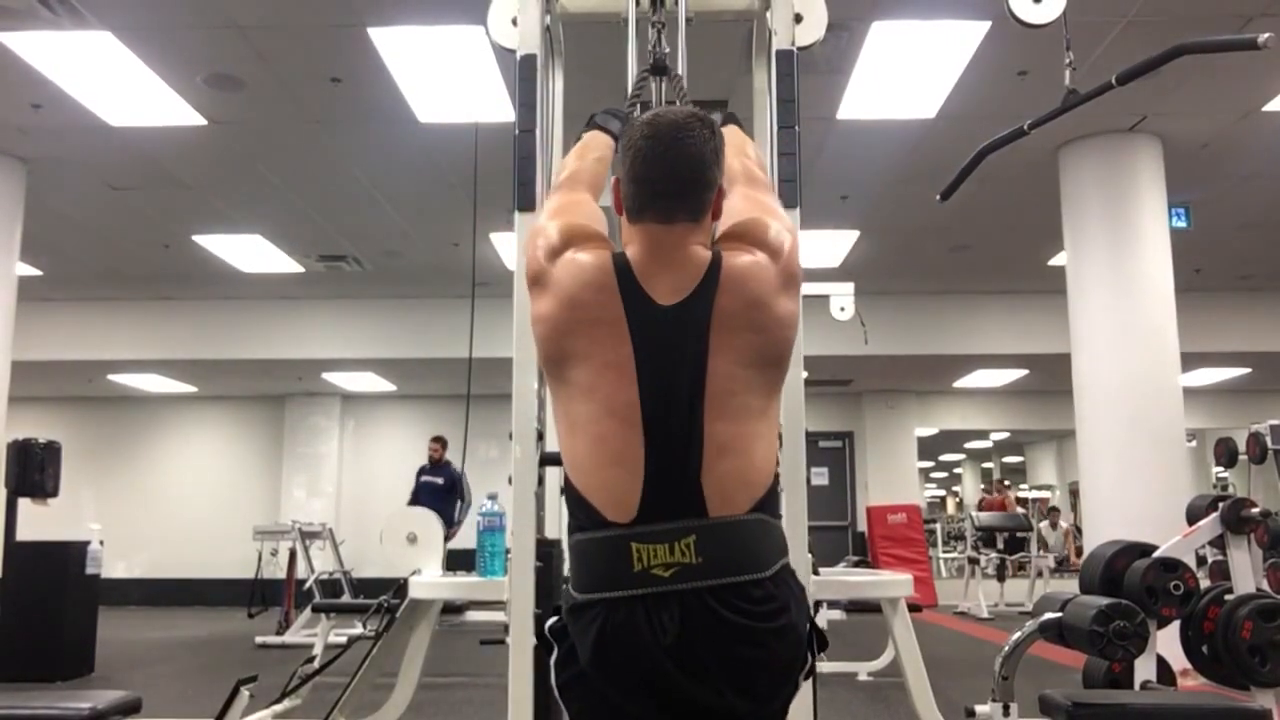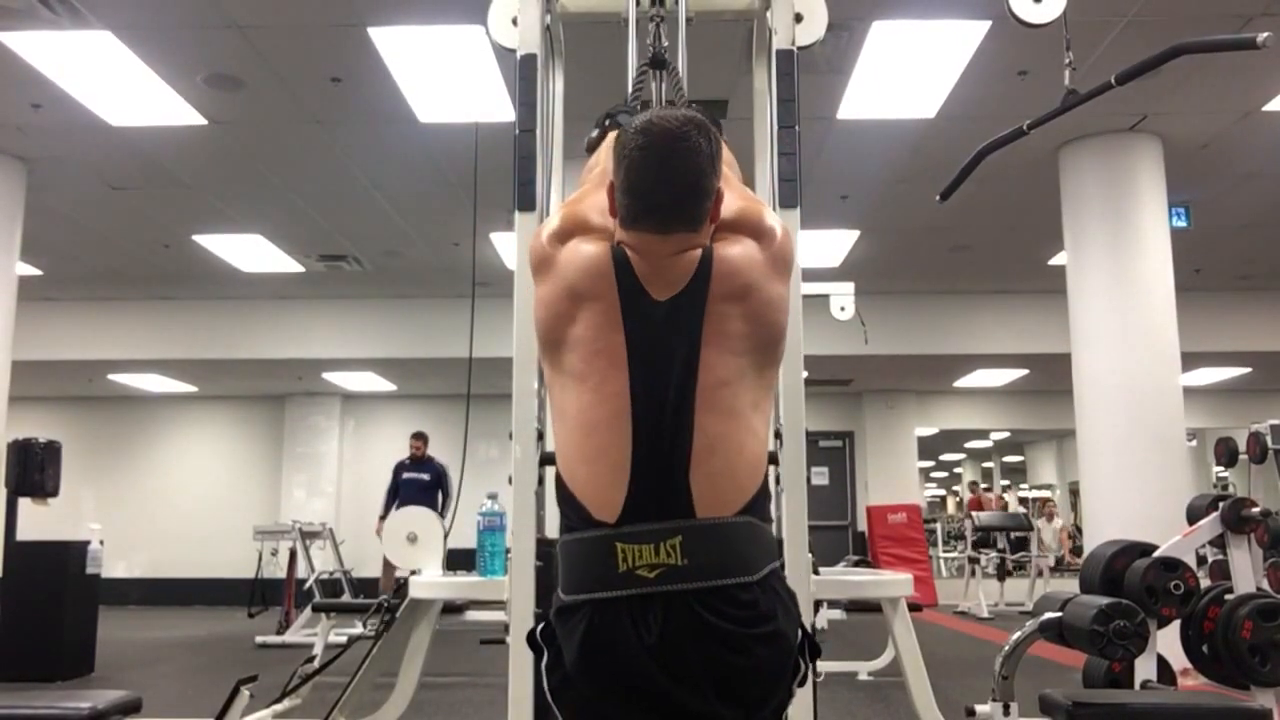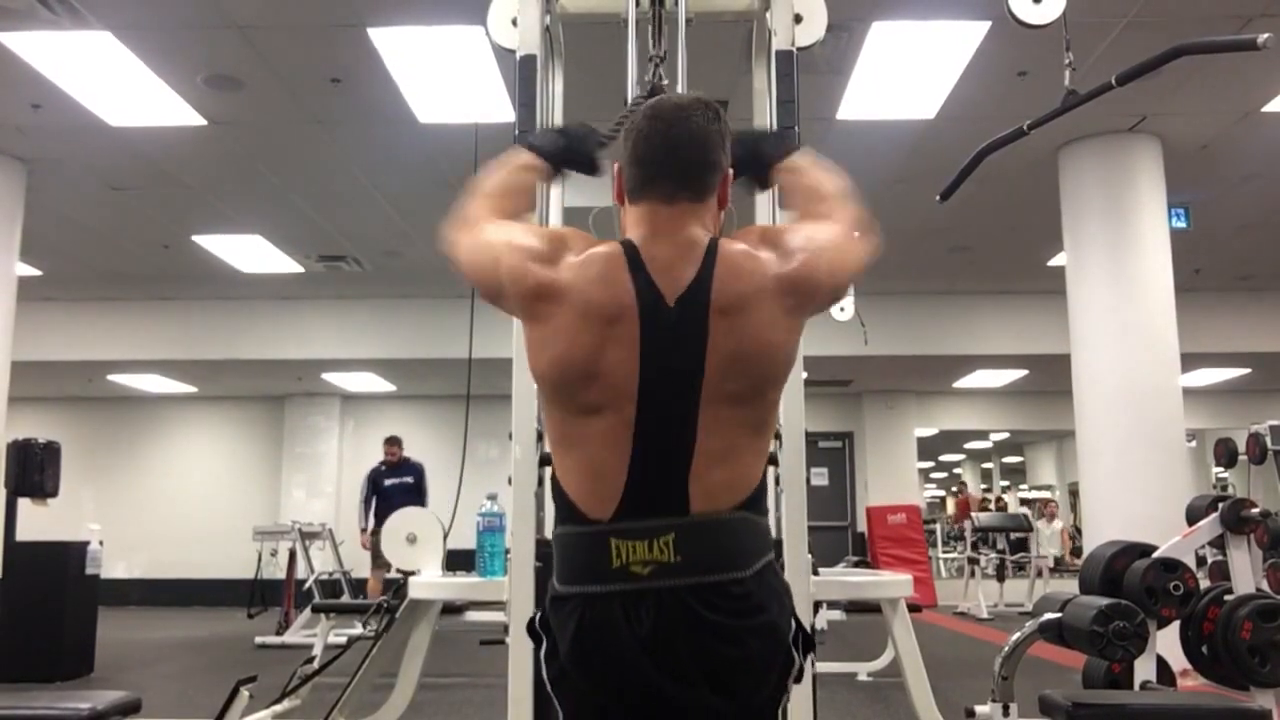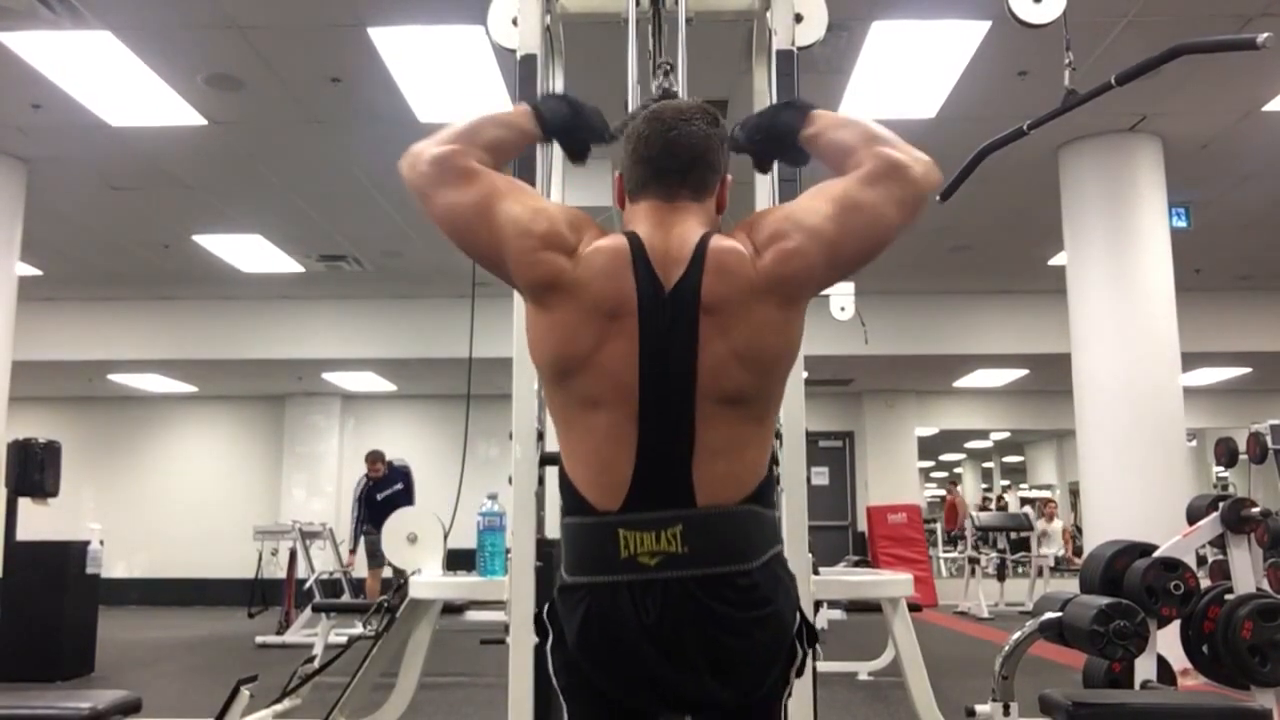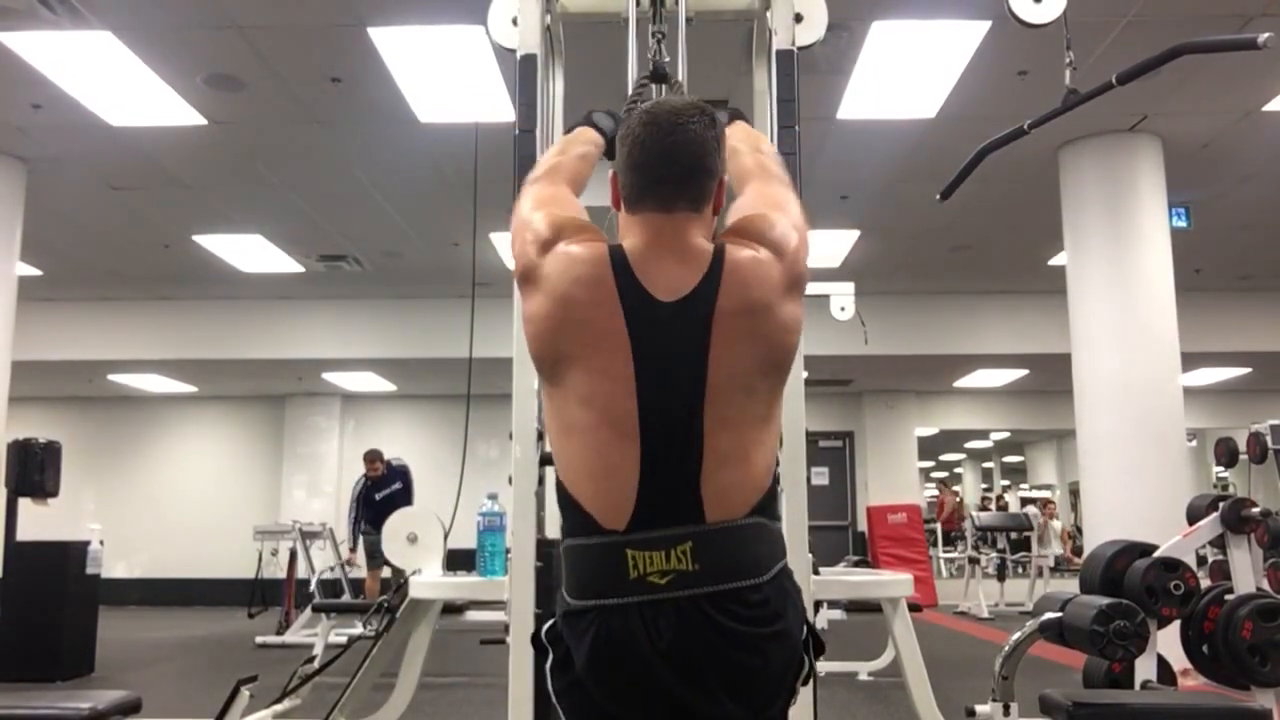
dt=0.4s
person 1, frame 1
left shoulder: (563, 277)
right shoulder: (764, 272)
left elbow: (571, 186)
right elbow: (750, 182)
left wrist: (603, 130)
right wrist: (726, 125)
left hip: (612, 625)
right hip: (749, 616)
person 1, frame 2
left shoulder: (565, 264)
right shoulder: (757, 261)
left elbow: (595, 184)
right elbow: (726, 180)
left wrist: (616, 132)
right wrist: (700, 136)
left hip: (601, 625)
right hip: (740, 617)
person 1, frame 3
left shoulder: (552, 278)
right shoulder: (776, 275)
left elbow: (465, 226)
right elbow: (853, 226)
left wrist: (540, 151)
right wrist: (783, 155)
left hip: (595, 617)
right hip: (736, 610)
person 1, frame 4
left shoulder: (560, 266)
right shoulder: (772, 266)
left elbow: (431, 166)
right elbow: (903, 170)
left wrist: (543, 116)
right wrist: (798, 123)
left hip: (603, 609)
right hip: (741, 603)
person 1, frame 5
left shoulder: (555, 269)
right shoulder: (770, 269)
left elbow: (548, 180)
right elbow: (764, 176)
left wrist: (595, 130)
right wrist: (731, 124)
left hip: (606, 629)
right hip: (747, 622)
